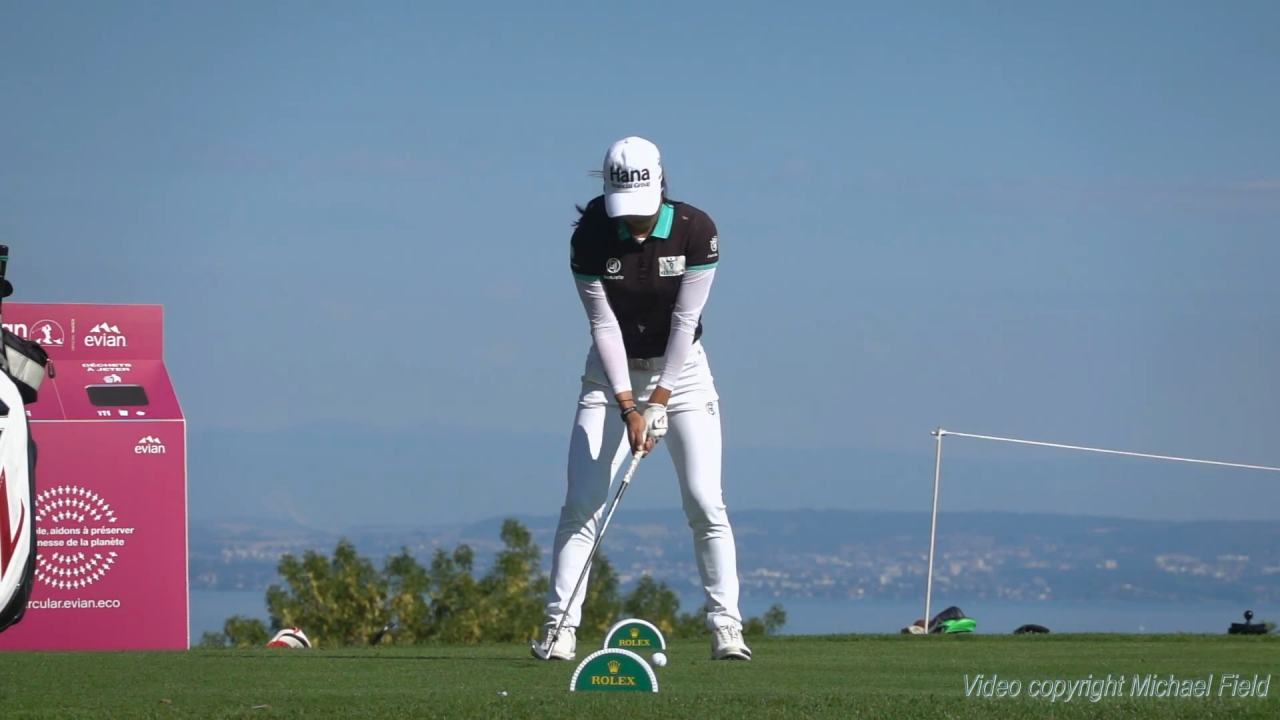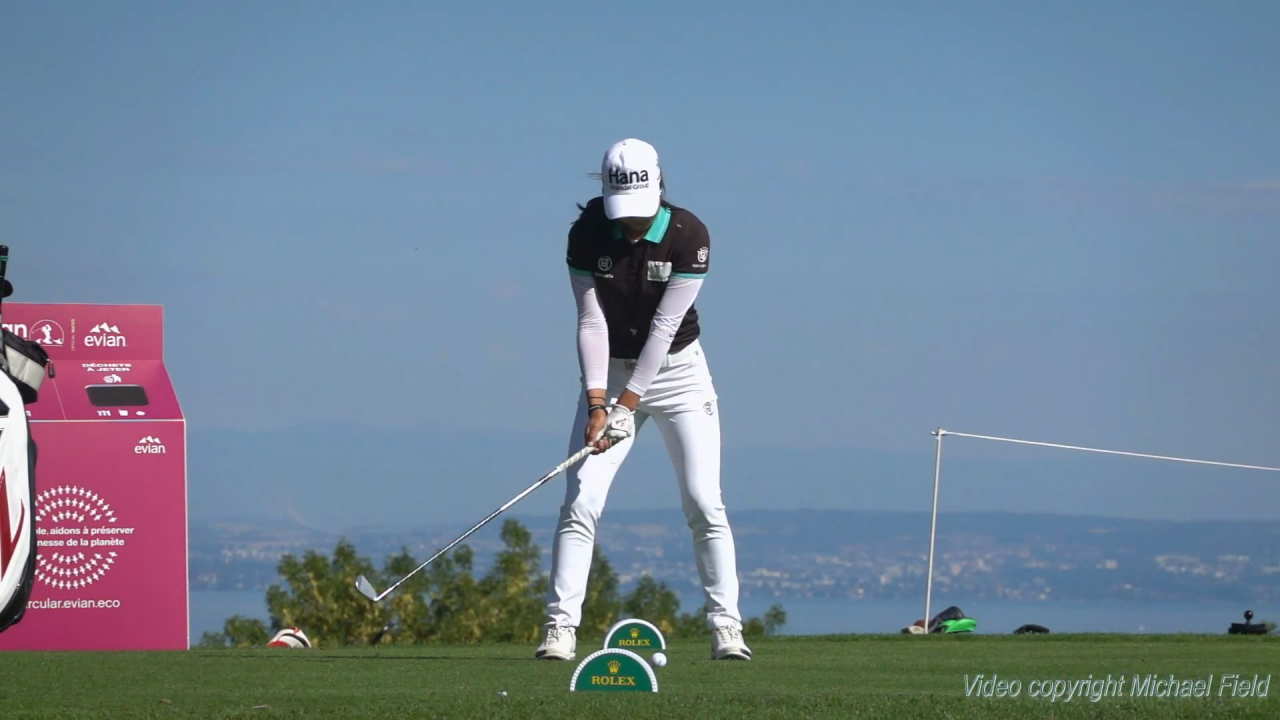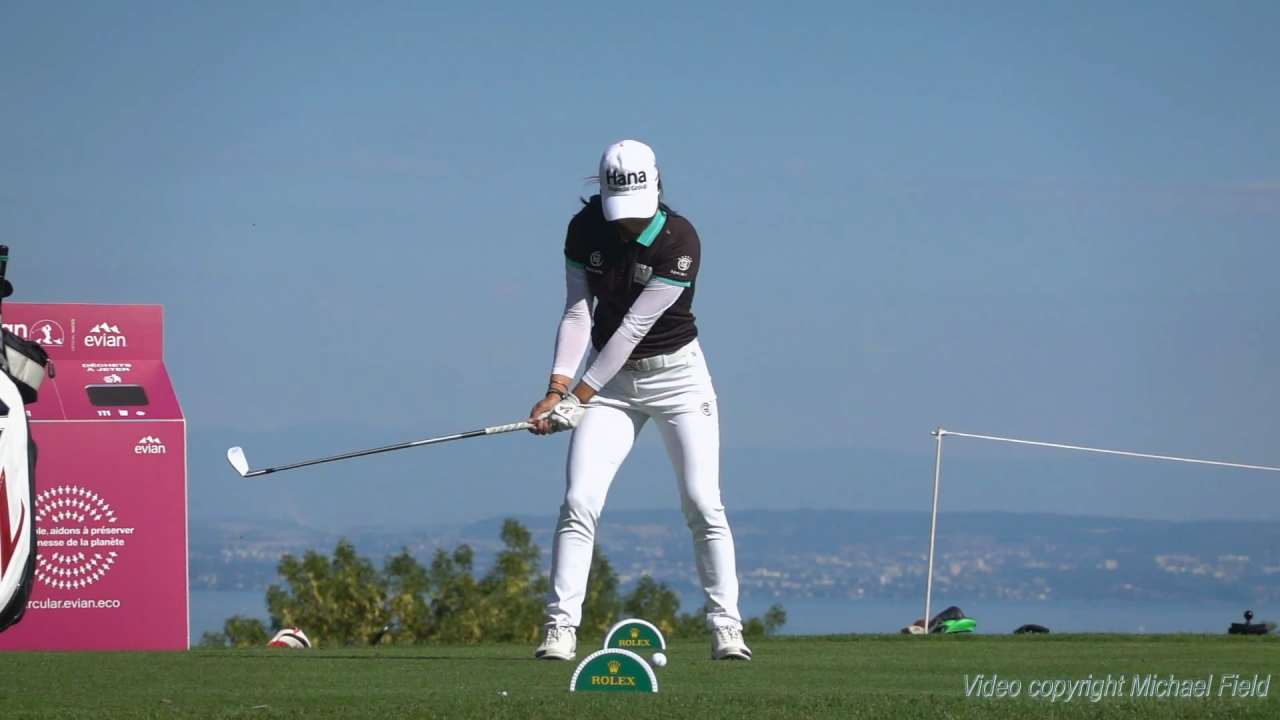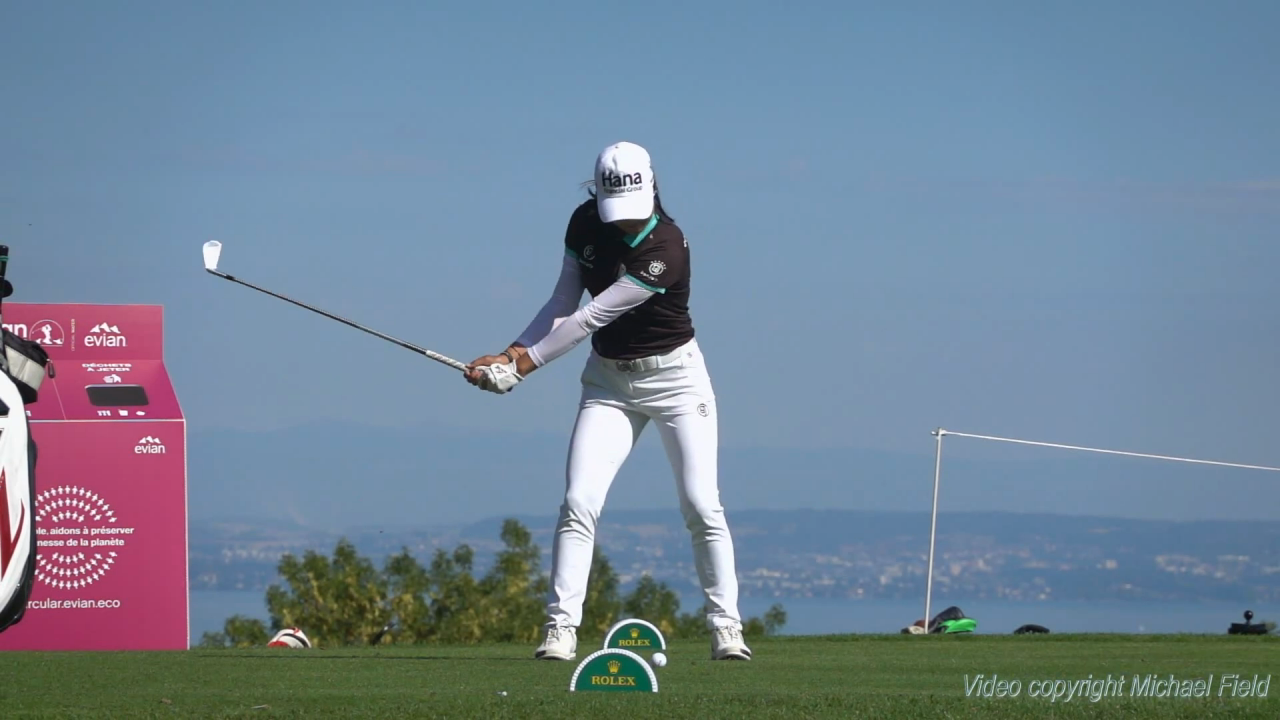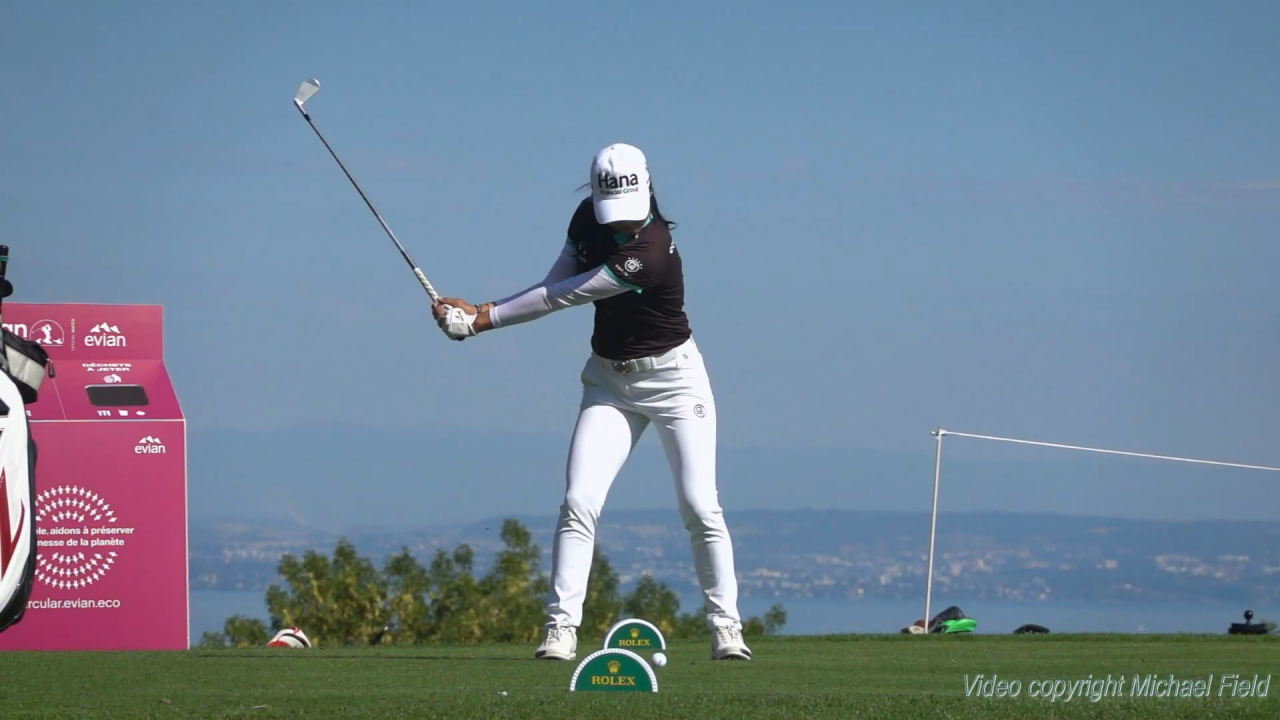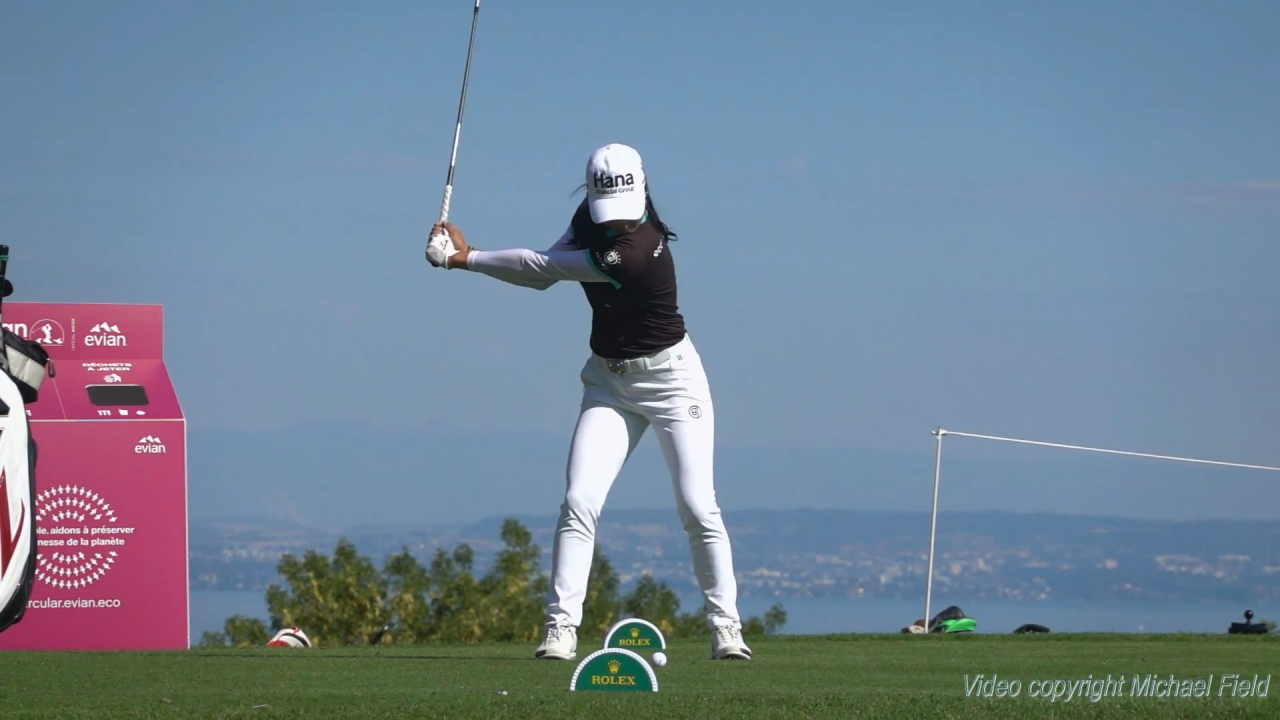
dt=0.3s
person 1, frame 1
left shoulder: (696, 229)
right shoulder: (590, 237)
left elbow: (685, 320)
right elbow: (604, 325)
left wrist: (658, 401)
right wrist: (627, 407)
left hip: (681, 371)
right hip: (612, 372)
left knee: (706, 502)
right knee: (582, 501)
left ankle: (727, 626)
right ankle: (561, 626)
person 1, frame 2
left shoulder: (688, 234)
right shoulder: (586, 234)
left elbow: (664, 325)
right elbow: (592, 322)
left wrist: (629, 405)
right wrist: (597, 404)
left hip: (677, 370)
right hip: (608, 372)
left knee: (704, 502)
right knee: (580, 500)
left ankle: (727, 626)
right ankle: (560, 626)
person 1, frame 3
left shoulder: (680, 241)
right shoulder: (585, 228)
left elbow: (635, 327)
right elbow: (578, 314)
left wrist: (578, 393)
right wrist: (558, 384)
left hip: (677, 374)
right hip: (611, 377)
left knee: (702, 504)
right knee: (579, 501)
left ankle: (727, 626)
right ankle: (561, 627)
person 1, frame 4
left shoulder: (665, 248)
right shoulder: (585, 224)
left elbow: (593, 316)
right elbow: (562, 304)
left wrist: (525, 362)
right wrist: (511, 351)
left hip: (674, 377)
right hip: (608, 379)
left knee: (701, 504)
right knee: (578, 502)
left ankle: (727, 625)
right ankle: (561, 627)
person 1, frame 5
left shoulder: (651, 252)
right shoulder: (587, 217)
left elbow: (562, 297)
right elbow: (554, 287)
left wrist: (486, 317)
right wrist: (479, 308)
left hip: (672, 377)
right hip: (608, 379)
left knee: (699, 504)
right knee: (579, 502)
left ankle: (726, 626)
right ankle: (561, 627)
person 1, frame 6
left shoulder: (637, 253)
right shoulder: (591, 216)
left elbow: (543, 267)
right elbow: (544, 274)
left wrist: (467, 259)
right wrist: (469, 254)
left hip: (670, 378)
right hip: (608, 381)
left knee: (696, 506)
right knee: (579, 502)
left ankle: (726, 626)
right ankle: (561, 627)
